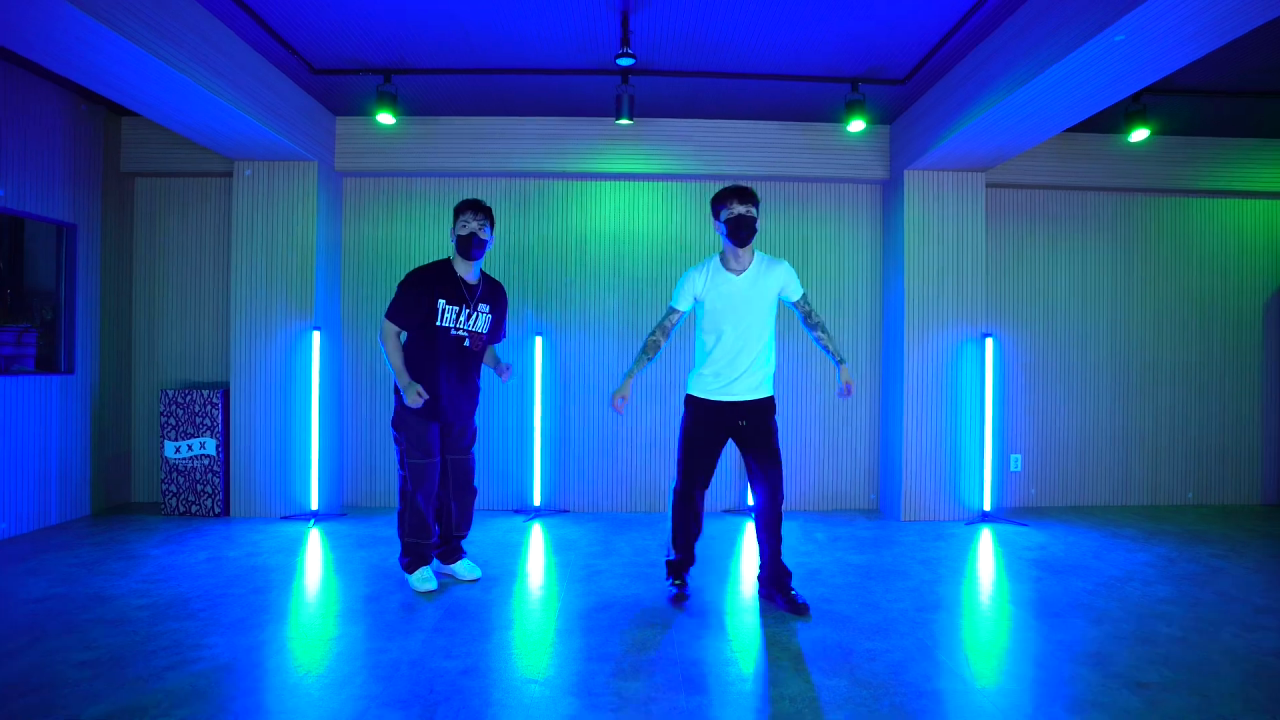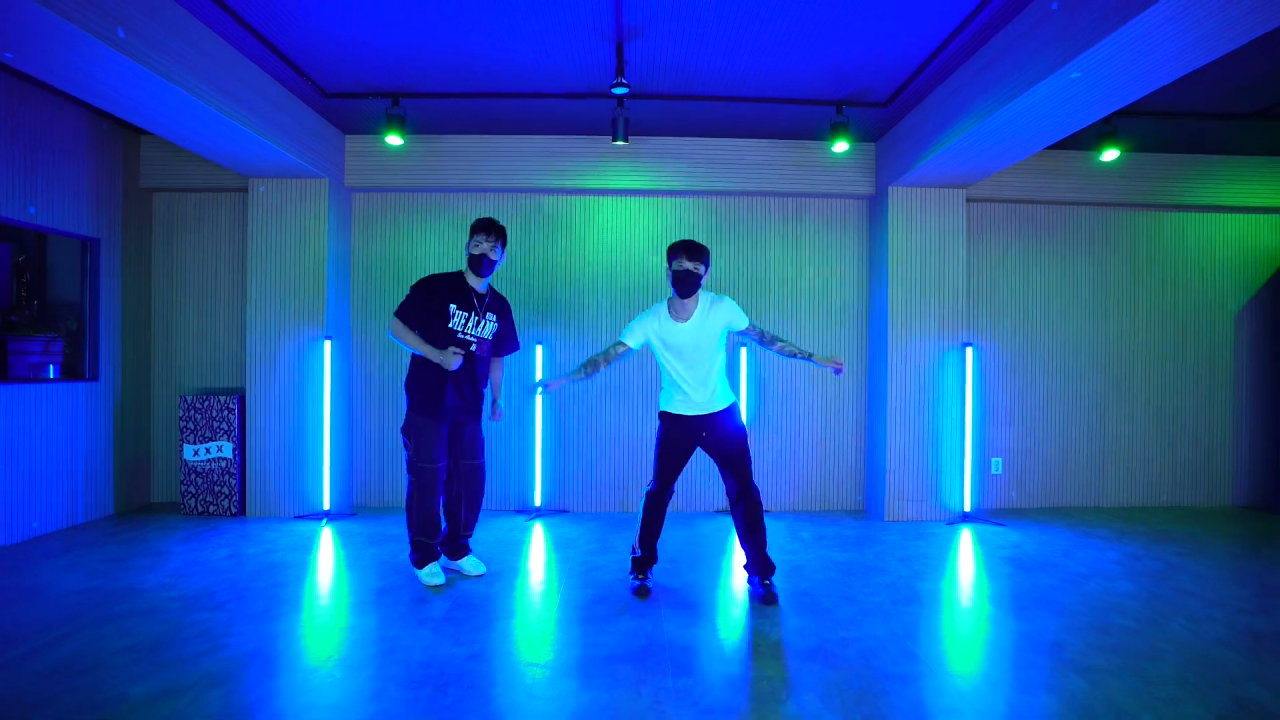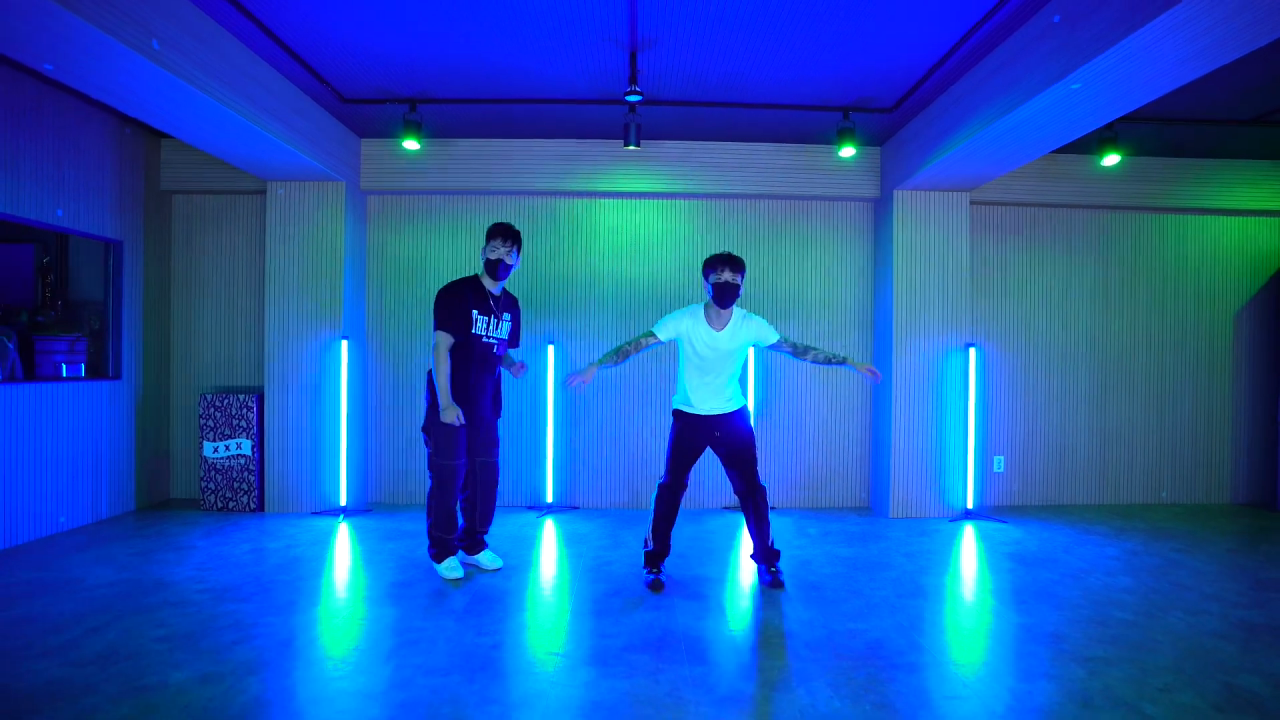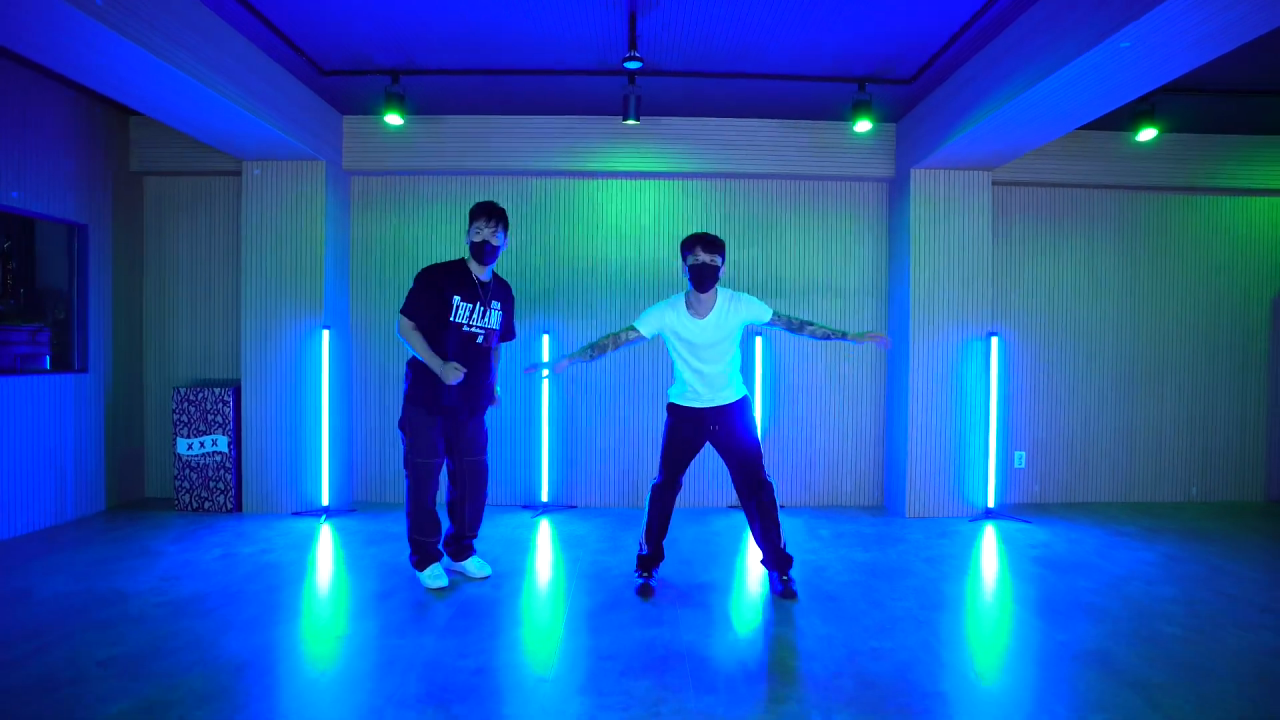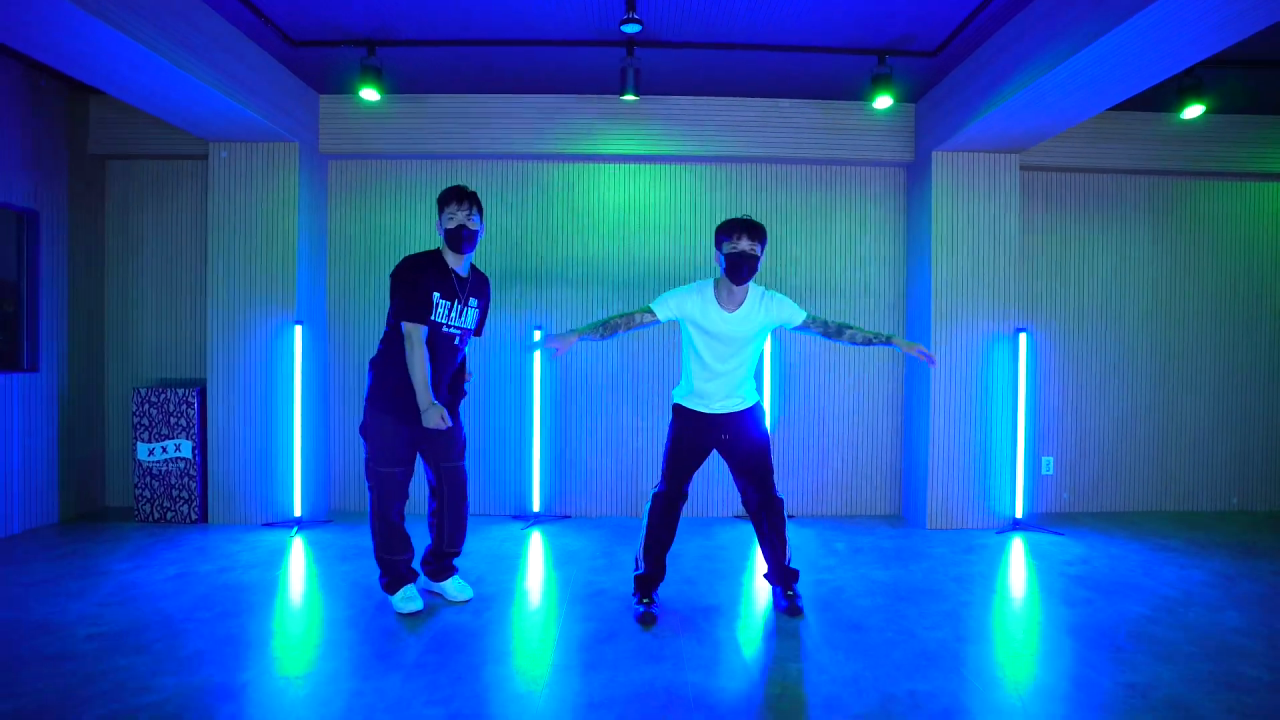
dt=0.5s
person 1, frame 1
left shoulder: (494, 292)
right shoulder: (422, 281)
right elbow: (389, 331)
left wrist: (500, 368)
right wrist: (406, 384)
left hip: (462, 404)
right hip: (420, 403)
left knee: (460, 481)
right knee: (419, 482)
left ankle: (450, 553)
right ankle: (416, 560)
person 1, frame 2
left shoulder: (500, 307)
right shoulder: (434, 287)
right elbow: (398, 327)
left wrist: (496, 401)
right wrist: (437, 356)
left hip: (466, 407)
right hip: (427, 403)
left knee: (470, 479)
right knee: (427, 481)
left ankle: (456, 549)
right ankle: (424, 556)
person 1, frame 3
left shoulder: (510, 304)
right shoulder: (455, 293)
right elbow: (441, 348)
left wrist: (510, 365)
right wrist: (446, 403)
left hip: (484, 406)
right hip: (450, 405)
left knee: (484, 477)
right knee: (447, 478)
left ankle: (473, 545)
right ankle: (443, 551)
person 1, frame 4
left shoulder: (502, 292)
right shoulder: (436, 278)
right elbow: (406, 326)
left wrist: (491, 386)
right wrist: (438, 366)
left hip: (470, 401)
right hip: (427, 398)
left knee: (472, 477)
right knee: (423, 479)
left ankle: (460, 551)
right ankle: (425, 558)
person 1, frame 5
left shoulder: (480, 284)
right shoulder: (413, 271)
right elbow: (413, 339)
left wrist: (462, 375)
right wrist: (425, 403)
left hip: (445, 403)
right hip: (394, 401)
left knee: (452, 489)
right knee: (389, 492)
left ankle: (440, 570)
right ankle: (397, 579)
person 2, frame 1
left shoulder: (778, 271)
right shoulder: (697, 277)
left elbow: (809, 316)
right elbow: (663, 330)
left wrist: (840, 362)
right wrist: (629, 379)
left hip: (757, 404)
right hip: (705, 402)
left knee: (769, 493)
right knee: (689, 488)
left ankle: (774, 581)
right ankle: (679, 571)
person 2, frame 2
left shoulder: (722, 309)
right shoulder: (651, 321)
left elbow: (763, 339)
right elbow: (609, 354)
left wrist: (813, 358)
right wrist: (564, 379)
left hip: (721, 415)
right hip: (677, 417)
left knee: (745, 490)
right knee: (659, 491)
left ankle: (759, 571)
right ankle: (641, 567)
person 2, frame 3
left shoulder: (751, 325)
right shoulder: (683, 320)
left elbow: (795, 349)
right elbow: (637, 344)
left wrist: (848, 363)
right wrist: (596, 366)
left hip: (732, 417)
right hip: (689, 416)
left knee: (751, 487)
right knee: (671, 485)
left ankle: (766, 560)
right ankle: (654, 561)
person 2, frame 4
left shoulder: (741, 306)
right shoulder: (666, 312)
left elbow: (793, 325)
right elbow: (617, 338)
left wrist: (850, 336)
right wrist: (567, 360)
left hip: (732, 409)
right hip: (685, 411)
left knee: (756, 485)
right knee: (665, 485)
left ankle: (778, 567)
right ankle: (647, 566)
person 2, frame 5
left shoulder: (771, 305)
right shoulder: (688, 299)
left elbow: (828, 328)
right elbow: (632, 319)
left wrist: (893, 341)
right wrist: (577, 335)
left hip: (743, 416)
right hip: (692, 415)
left knee: (764, 499)
right knee: (668, 496)
left ankle: (782, 581)
right ankle: (646, 587)
